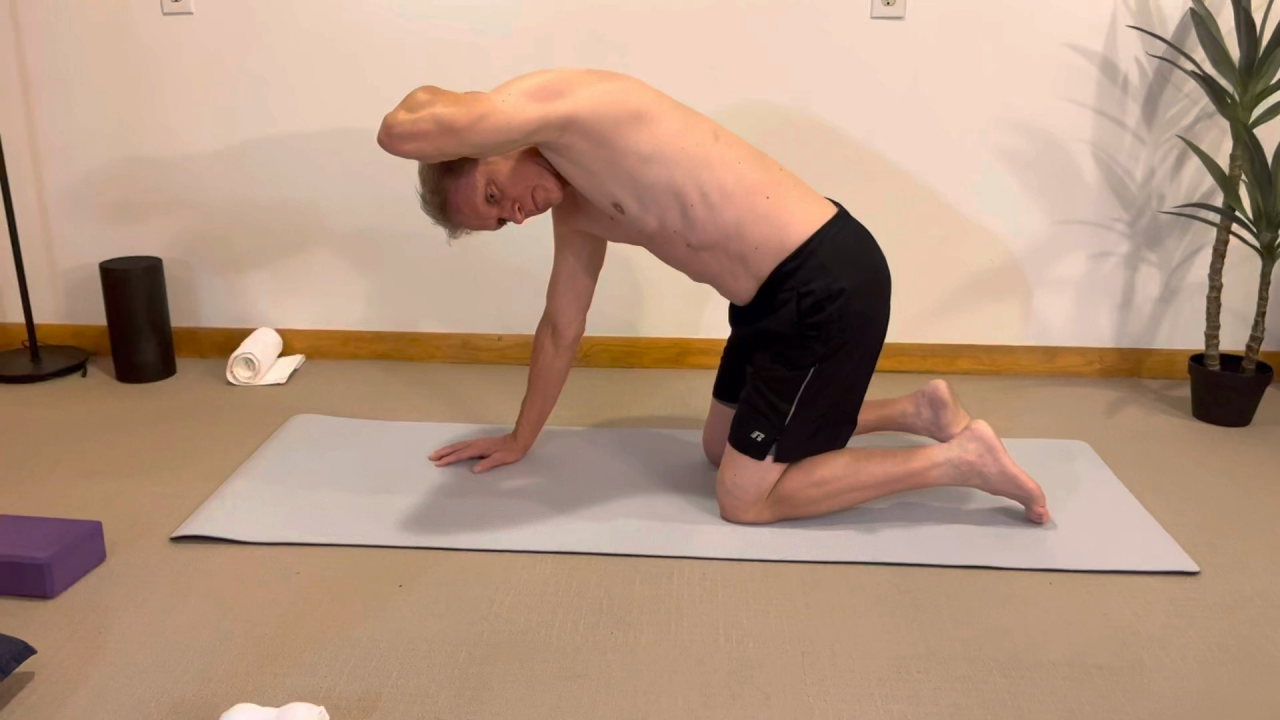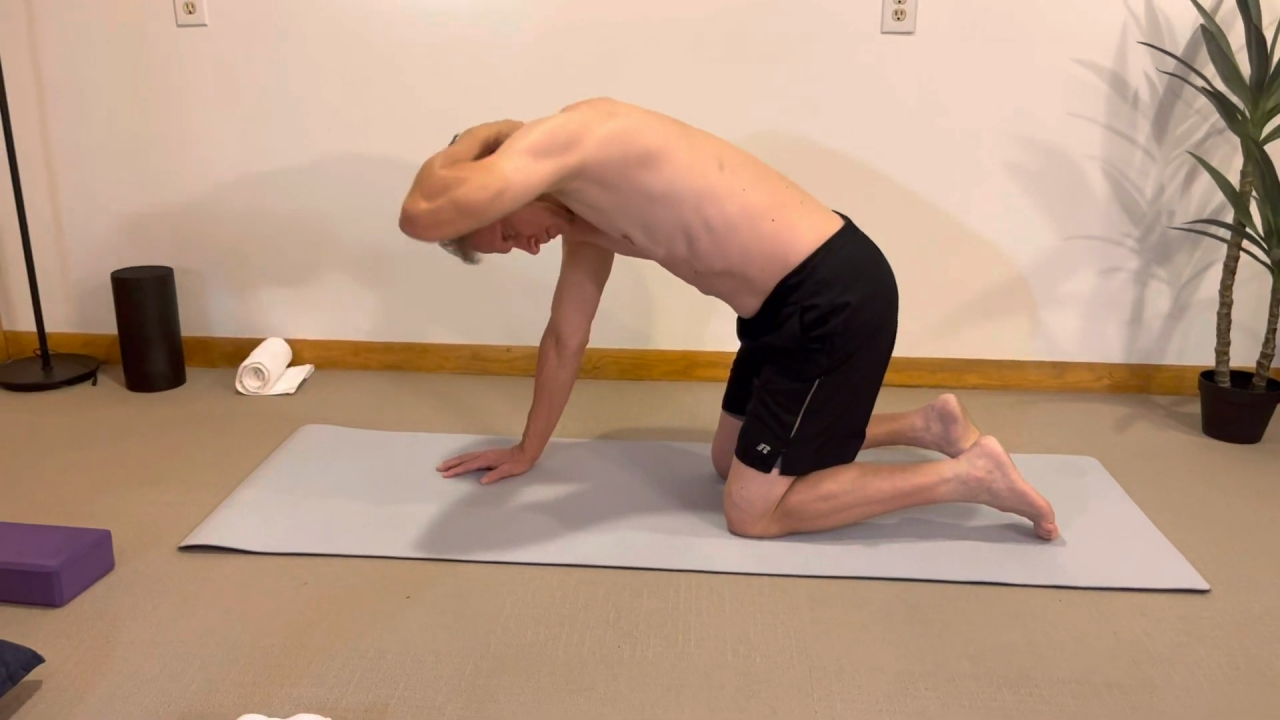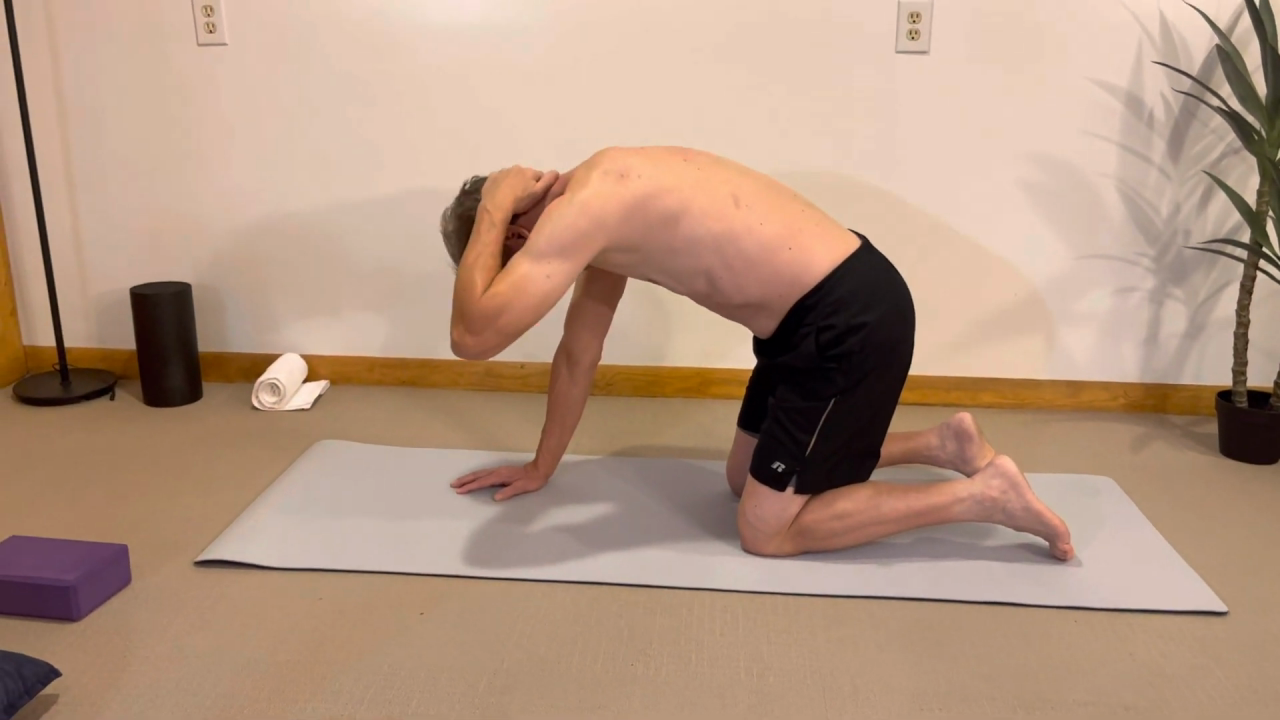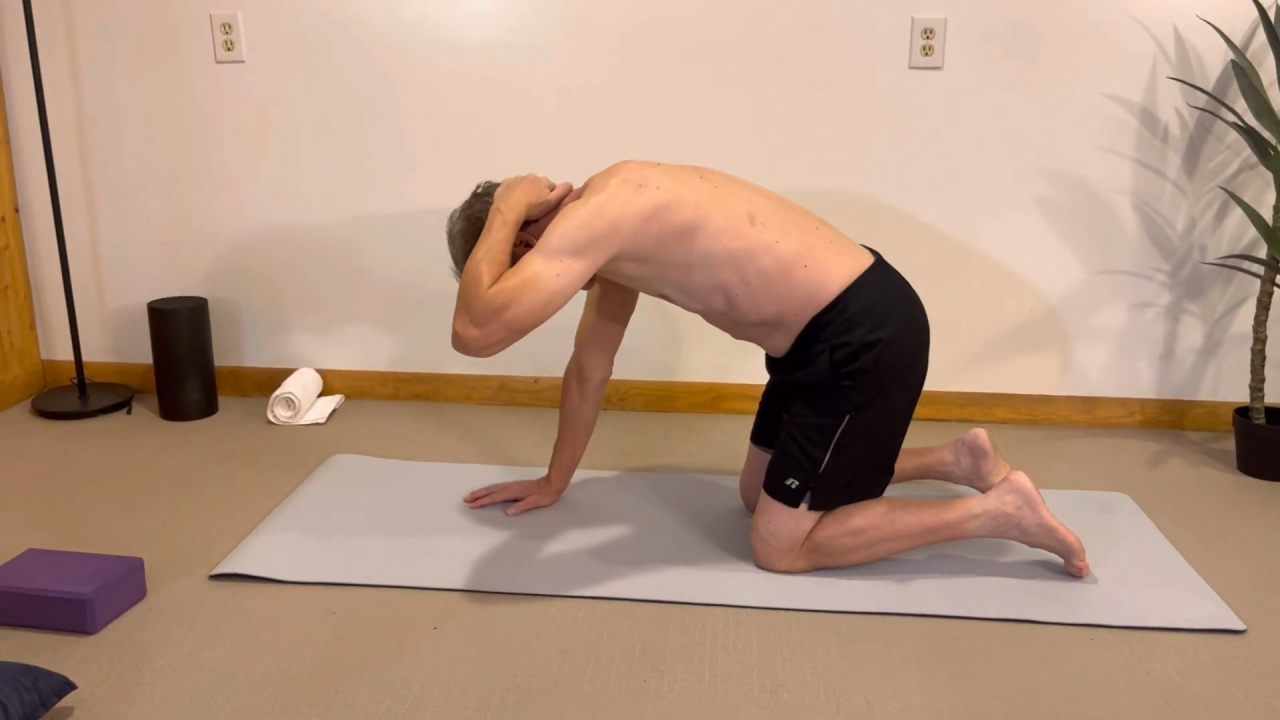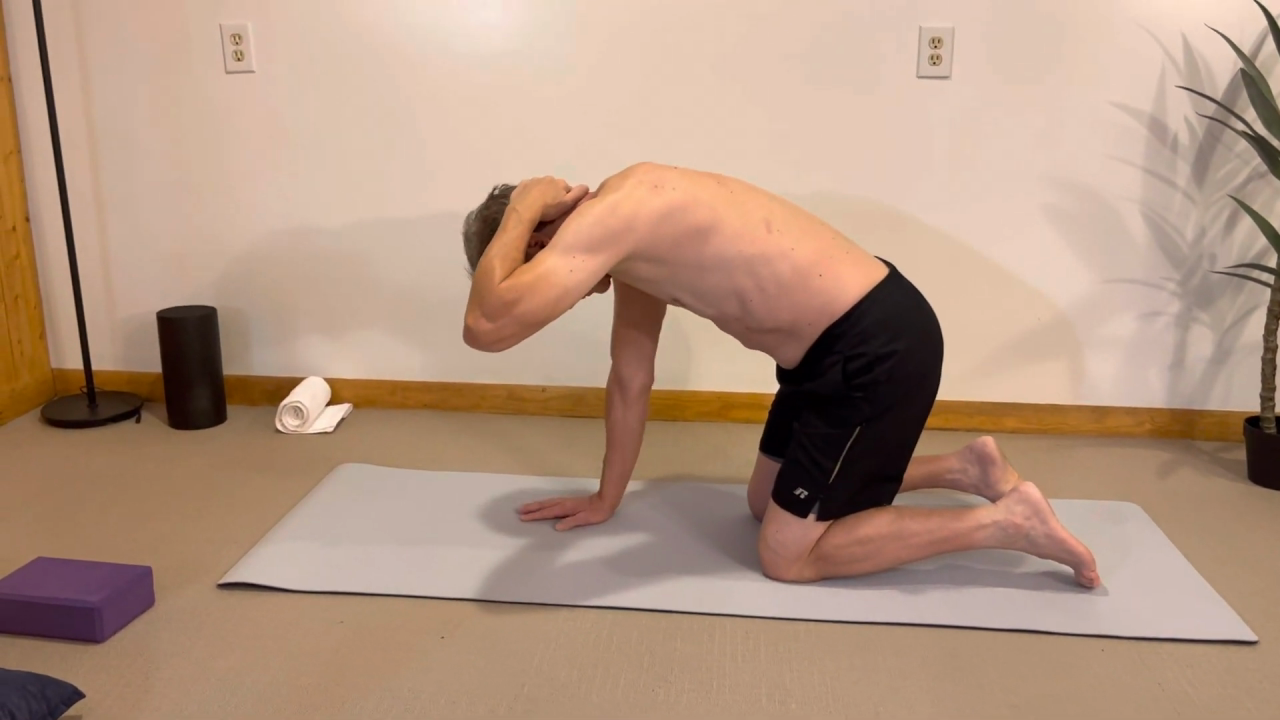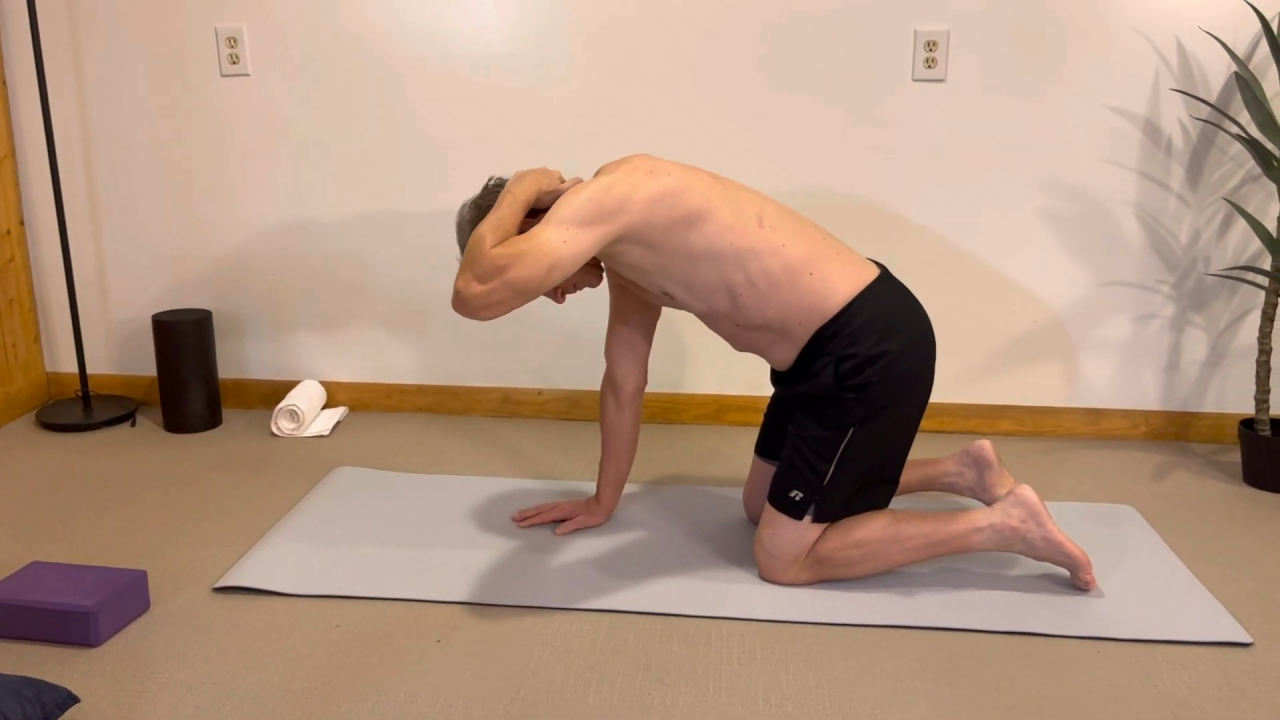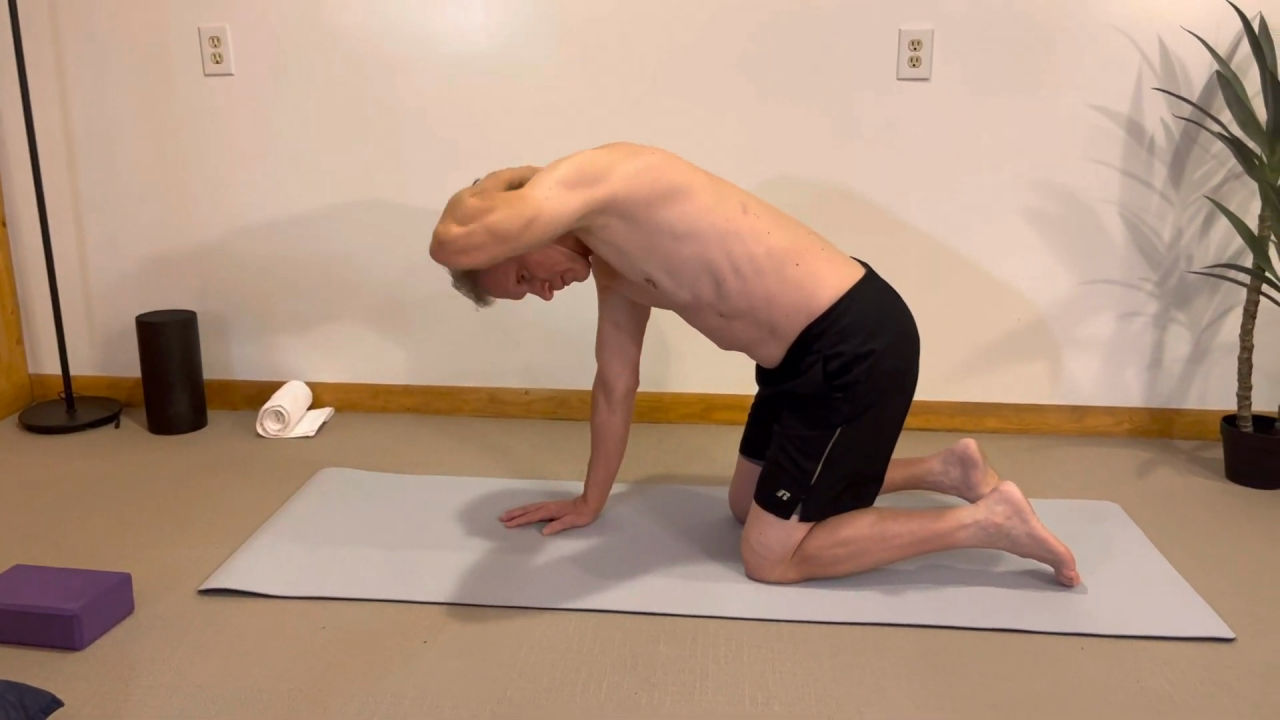
dt=0.7s
person 1, frame 1
left shoulder: (567, 99)
right shoulder: (576, 207)
left elbow: (402, 132)
right elbow: (561, 328)
left wrist: (453, 101)
right wrist: (520, 439)
left hip: (828, 284)
right hip: (779, 291)
left knee: (745, 498)
right knee: (723, 447)
left ankle: (960, 458)
right ankle: (916, 410)
person 1, frame 2
left shoulder: (569, 135)
right shoulder: (584, 211)
left elbow: (423, 216)
right elbow: (565, 338)
left wrist: (479, 139)
right wrist: (527, 450)
left hip: (835, 297)
right hip: (797, 295)
left knee: (752, 511)
right knee: (731, 460)
left ankle: (970, 474)
right ankle: (926, 424)
person 1, frame 3
left shoulder: (582, 207)
right shoulder: (604, 212)
left elbow: (472, 339)
right elbow: (577, 352)
left wrist: (494, 206)
right wrist: (541, 466)
left hip: (851, 317)
right hip: (823, 306)
left knee: (767, 529)
right knee: (745, 477)
left ankle: (986, 494)
right ankle: (940, 442)
person 1, frame 4
left shoulder: (596, 216)
right shoulder: (614, 231)
left elbow: (476, 333)
right elbow: (589, 370)
left wrist: (506, 208)
right wrist: (554, 482)
left hip: (865, 335)
right hip: (835, 324)
left knee: (781, 546)
right knee: (760, 492)
left ankle: (998, 510)
right ankle: (956, 458)
person 1, frame 5
left shoulder: (611, 212)
right shoulder: (629, 237)
left elbow: (486, 327)
right elbow: (630, 380)
left wrist: (523, 208)
right wrist: (605, 499)
left hip: (878, 347)
right hip: (843, 338)
left knee: (787, 554)
right knee: (766, 502)
left ankle: (1007, 521)
right ankle: (962, 467)
person 1, frame 6
left shoulder: (608, 196)
right shoulder: (622, 241)
left elbow: (476, 295)
right elbow: (624, 382)
left wrist: (519, 190)
right wrist: (603, 502)
left hip: (871, 348)
right hip: (834, 344)
left knee: (784, 558)
right knee: (762, 505)
left ankle: (1003, 523)
right ankle: (959, 471)
person 1, frame 7
left shoulder: (595, 174)
right shoulder: (612, 263)
left elbow: (453, 242)
right elbow: (616, 384)
left wrist: (502, 183)
right wrist: (589, 502)
left hip: (857, 345)
right hip: (810, 348)
left knee: (770, 556)
right knee: (748, 504)
left ankle: (987, 520)
right ankle: (944, 468)
